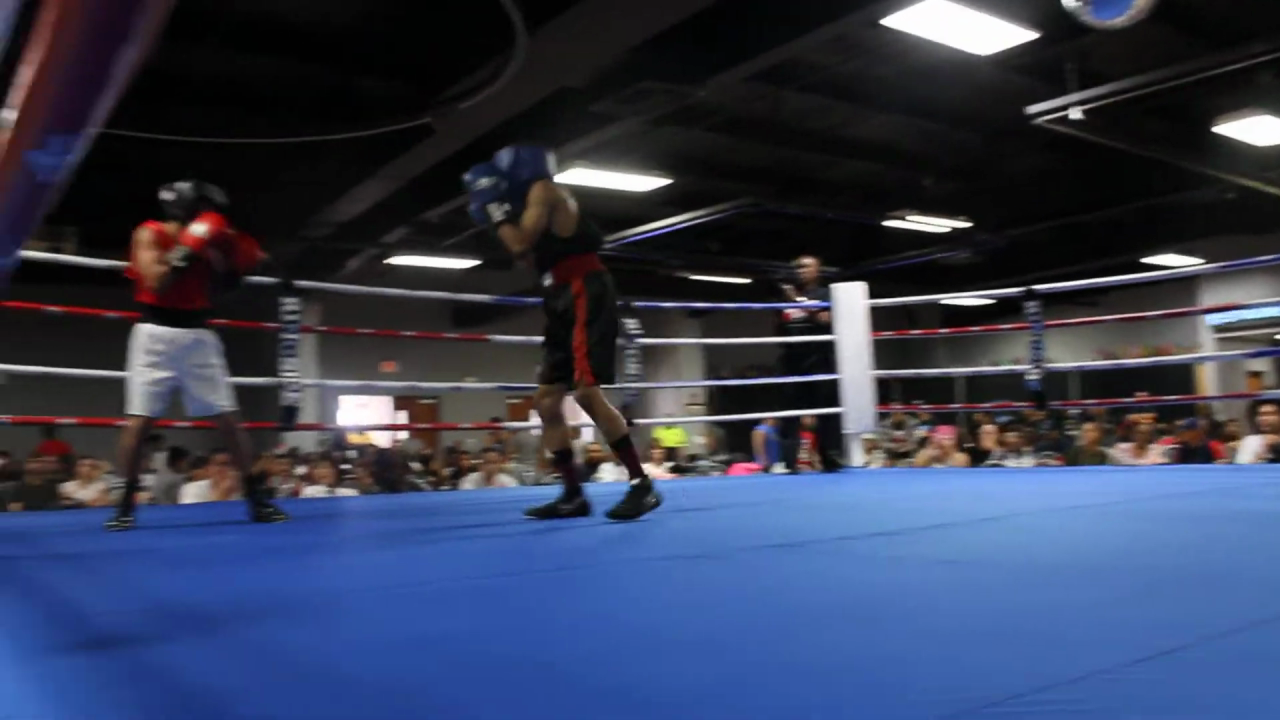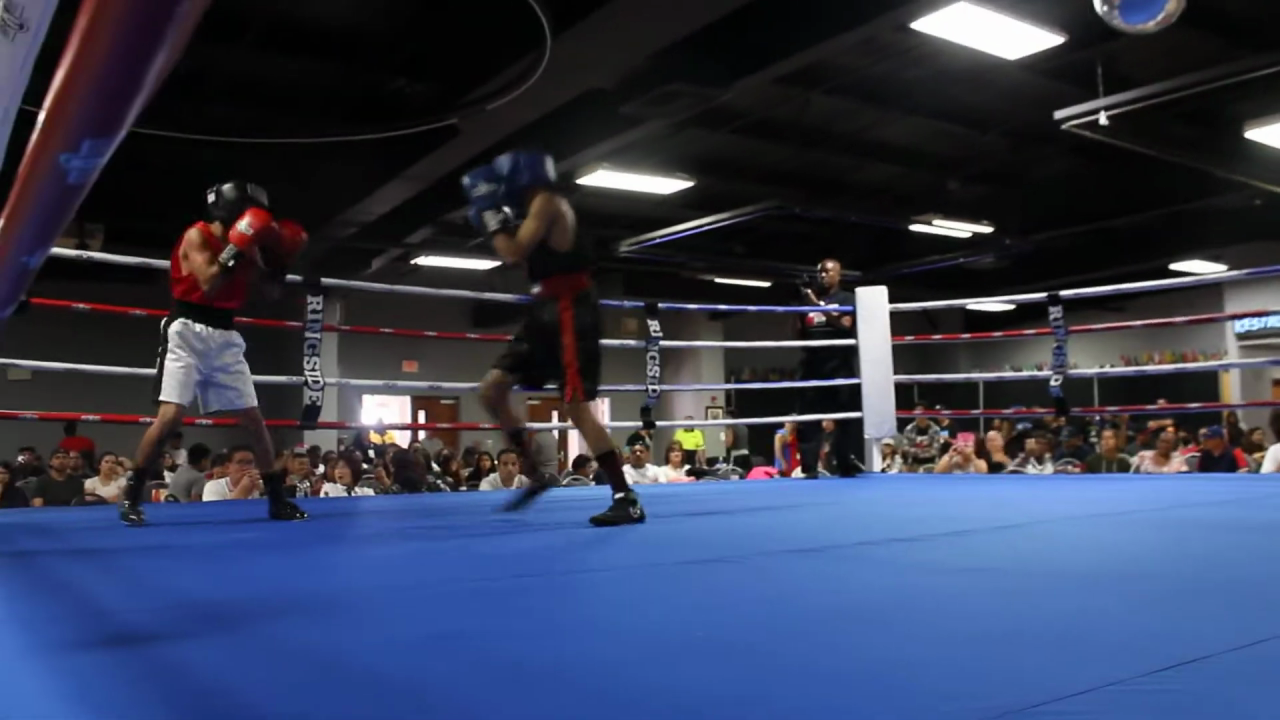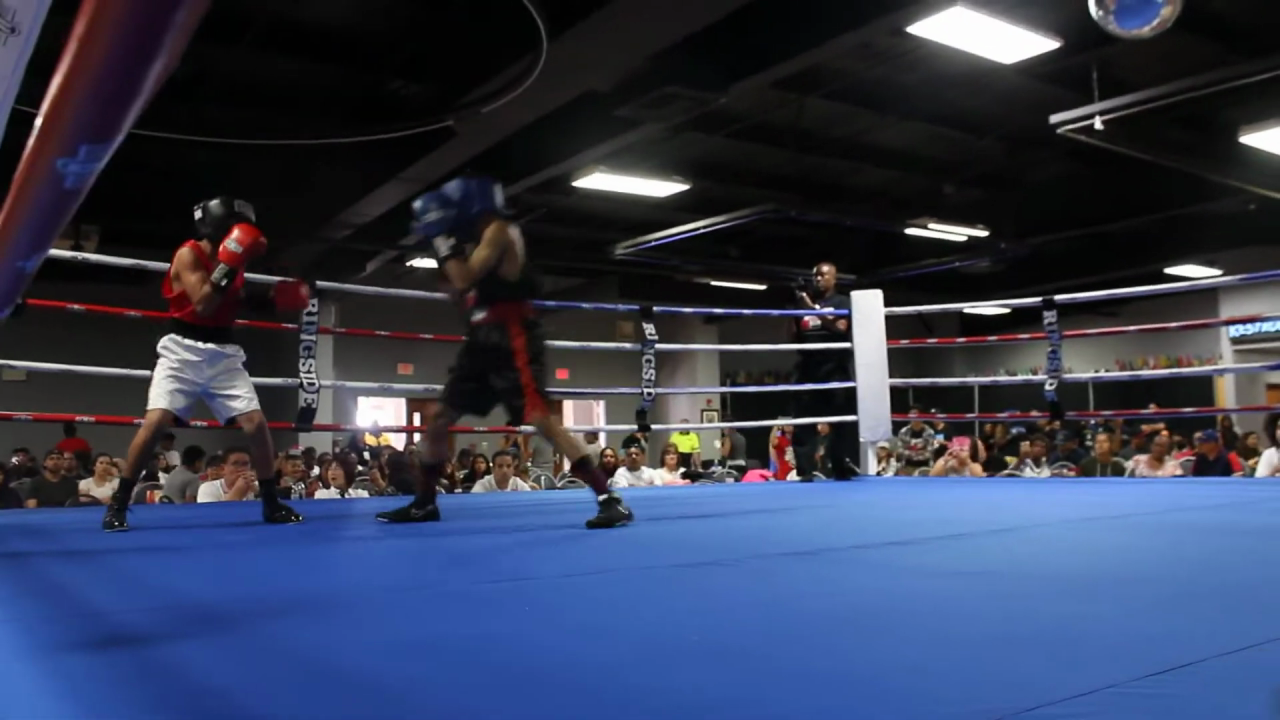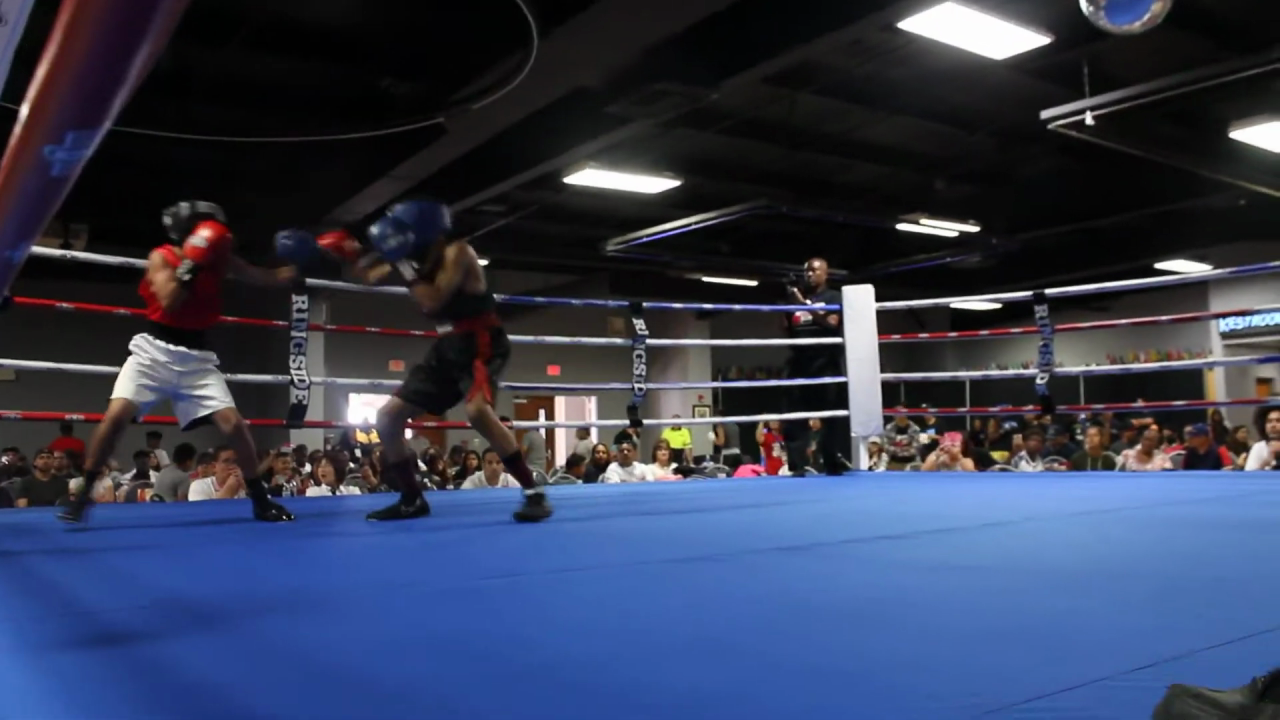
dt=0.2s
person 1, frame 1
left shoulder: (543, 191)
right shoulder: (543, 200)
left elbow: (522, 246)
right elbow: (534, 258)
left wrist: (494, 206)
right wrist: (498, 219)
left hip: (585, 296)
right hip: (564, 303)
left knee: (587, 392)
right knee: (546, 402)
left ankle: (641, 485)
right ankle: (572, 495)
person 1, frame 2
left shoulder: (546, 202)
right shoulder: (536, 209)
left elbow: (515, 255)
right elbow: (531, 261)
left wrist: (490, 211)
right wrist: (498, 217)
left hip: (569, 310)
right hip: (545, 312)
left knee: (577, 407)
right knee: (492, 388)
left ankle: (627, 499)
right ankle: (538, 473)
person 1, frame 3
left shoulder: (498, 231)
right shoulder: (481, 239)
left elbow: (466, 280)
right elbow: (465, 293)
left wrist: (441, 235)
right wrist: (442, 238)
left hip: (513, 339)
right hip: (482, 339)
left knee: (543, 422)
right knee: (434, 420)
left ankle: (610, 500)
right ankle: (424, 503)
person 1, frame 4
left shoulder: (457, 252)
right shoulder: (424, 259)
left elbow: (433, 302)
right elbow: (370, 275)
left wrist: (403, 260)
left hip: (480, 346)
right hip: (448, 348)
left knee: (478, 412)
right knee: (388, 419)
left ankle: (534, 493)
right ankle: (411, 499)
person 2, frame 1
left shoulder: (206, 242)
right shoulder: (151, 234)
left elbow: (221, 286)
right elbow: (157, 283)
left wrist: (240, 265)
right wrist: (190, 248)
left hip: (198, 338)
right hip: (156, 335)
left knee: (228, 420)
right knee: (140, 422)
left ankle: (257, 500)
right ankle: (126, 506)
person 2, frame 2
left shoulder: (246, 242)
right shoulder: (198, 236)
left elbow: (264, 280)
right elbow: (210, 286)
left wrist: (283, 253)
right wrist: (238, 246)
left hip: (225, 337)
right hip: (190, 332)
left knee: (253, 416)
right knee: (170, 414)
left ankle: (278, 499)
right ankle: (132, 496)
person 2, frame 3
left shoulder: (234, 257)
right shoulder: (187, 255)
right elbow: (203, 305)
left wrist: (274, 298)
right wrist: (227, 263)
left hip: (222, 353)
right hip: (184, 349)
left knee: (255, 424)
right knee: (156, 422)
left ankle: (272, 503)
right ankle: (118, 504)
person 2, frame 4
left shoulder: (222, 259)
right shoulder: (161, 258)
left elbow: (270, 280)
right elbow: (169, 303)
right wrist: (192, 261)
left hip: (195, 356)
right hip: (154, 350)
left knee: (233, 424)
right knee: (118, 414)
left ankle: (262, 501)
right ankle: (82, 496)
person 3, frame 1
left shoulder: (824, 295)
right shoulder: (788, 296)
left elbow: (824, 320)
right elbow: (779, 329)
left wrist: (797, 301)
left hip: (818, 360)
right hip: (792, 361)
left knee: (826, 413)
right knee: (789, 414)
left ankle: (829, 460)
right ankle: (790, 463)
person 3, frame 2
left shoulder: (846, 299)
right shoulder: (809, 300)
left elbow: (845, 324)
right elbow: (800, 332)
left wrist: (818, 305)
left hip: (839, 365)
right hip: (813, 365)
left knee: (846, 417)
right knee: (808, 418)
left ankle: (847, 466)
right ankle: (809, 468)
person 3, frame 3
left shoulder: (842, 302)
right shoulder: (805, 303)
left elbow: (840, 327)
right elbow: (795, 336)
left wrist: (814, 309)
left hip: (835, 368)
right hip: (809, 368)
left knee: (841, 421)
right knee: (803, 421)
left ankle: (842, 469)
right ankle: (805, 471)
person 3, frame 4
left shoulder: (833, 297)
right shoulder: (796, 299)
left elbow: (831, 322)
right elbow: (787, 331)
left wrist: (805, 303)
left hip: (827, 363)
right hip: (800, 363)
left knee: (833, 415)
right knee: (795, 417)
left ankle: (834, 464)
right ankle: (797, 466)
